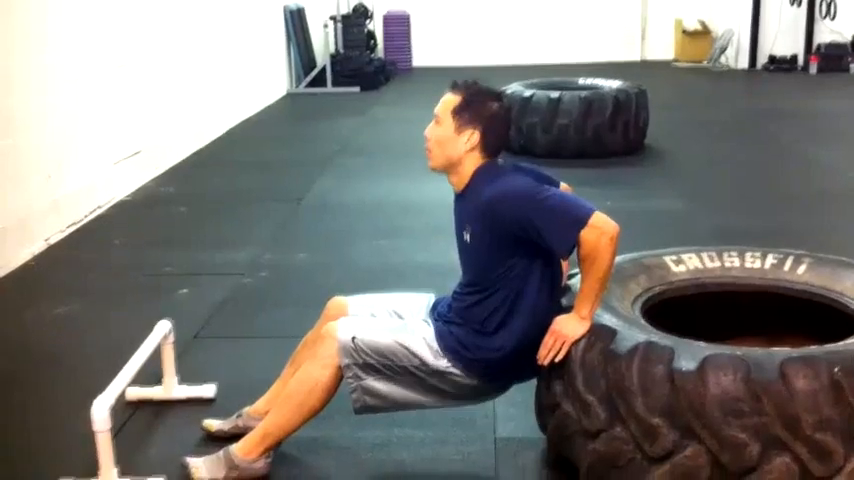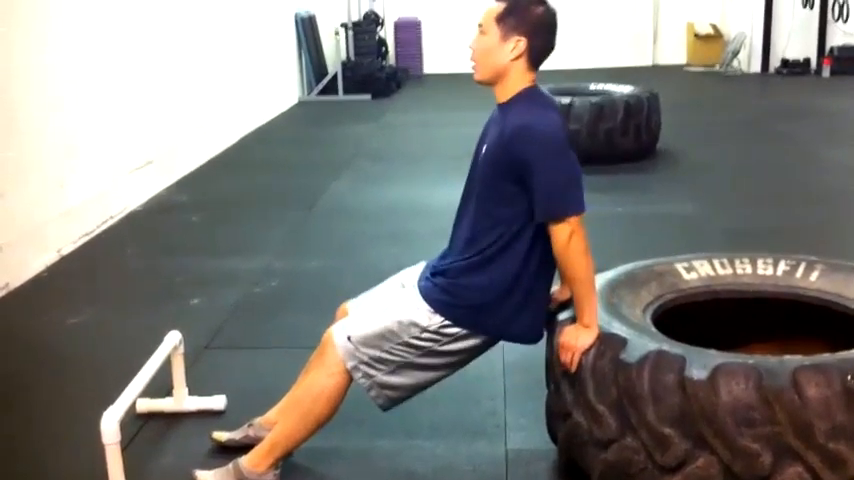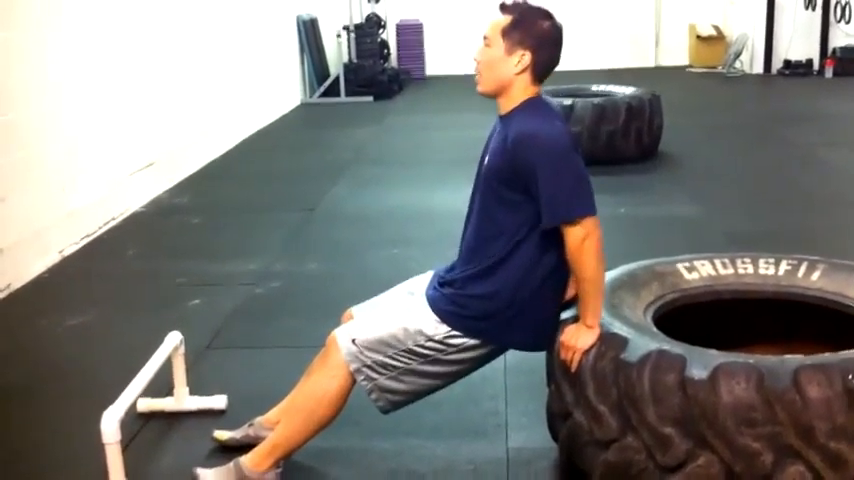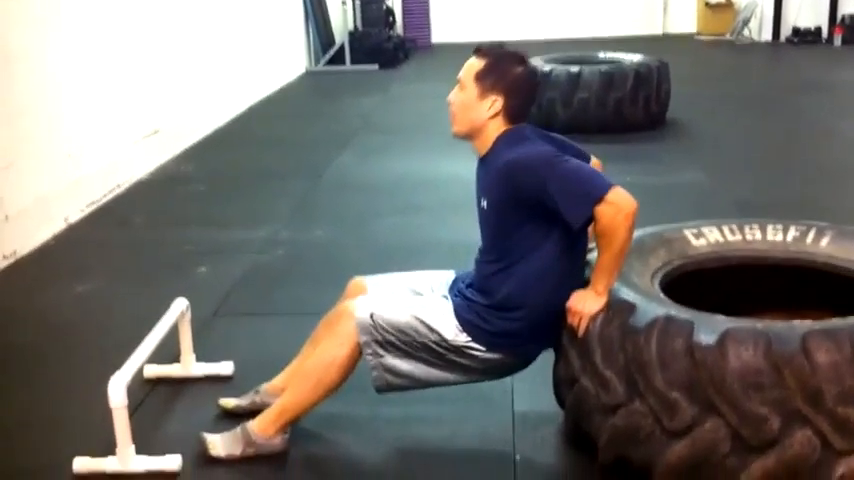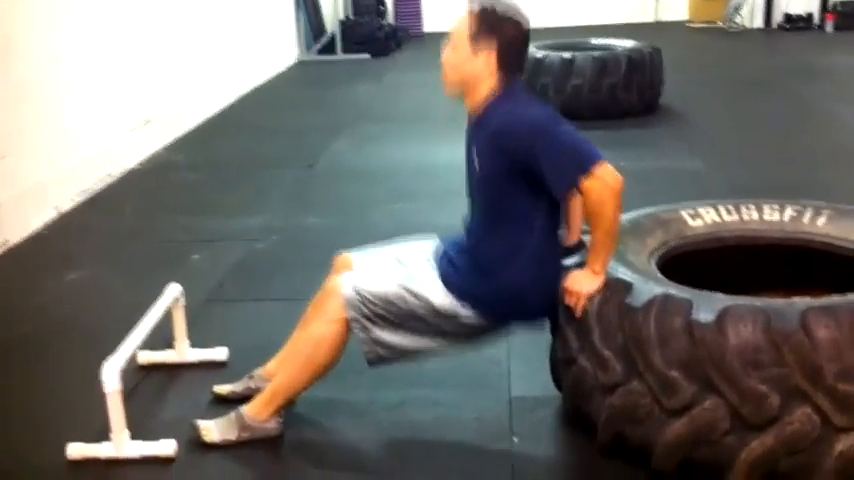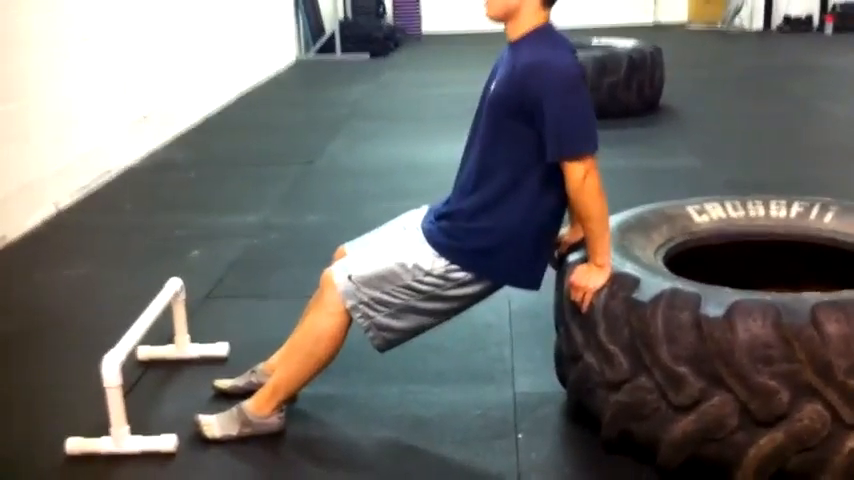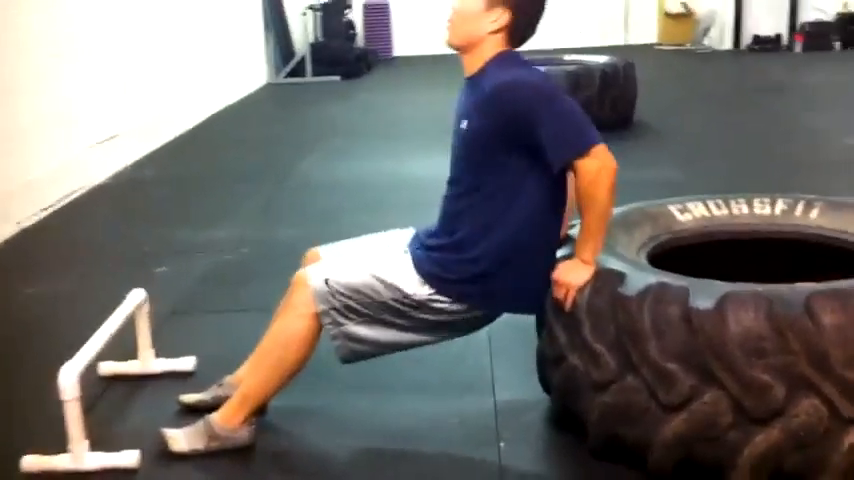
dt=0.5s
person 1, frame 1
left shoulder: (504, 196)
right shoulder: (486, 181)
left elbow: (602, 231)
right elbow: (562, 195)
left wrist: (580, 316)
right wrist: (549, 290)
left hip: (475, 351)
right hip: (458, 317)
left knee: (335, 339)
right knee: (337, 311)
right ankle: (258, 417)
person 1, frame 2
left shoulder: (534, 128)
right shoulder: (517, 114)
left elbow: (567, 228)
right elbow: (557, 214)
left wrist: (586, 324)
right wrist: (565, 288)
left hip: (468, 304)
right hip: (454, 276)
left knee: (341, 347)
right knee: (348, 319)
right ankle: (271, 426)
person 1, frame 3
left shoulder: (538, 137)
right shoulder: (519, 123)
left elbow: (583, 229)
right elbow: (558, 222)
left wrist: (588, 323)
right wrist: (555, 285)
left hip: (477, 313)
right hip: (463, 286)
left knee: (345, 347)
right knee: (352, 324)
right ankle: (270, 424)
person 1, frame 4
left shoulder: (523, 162)
right shoulder: (511, 148)
left elbow: (619, 207)
right elbow: (589, 166)
left wrist: (596, 291)
right wrist: (560, 263)
left hip: (494, 327)
right hip: (479, 294)
left knee: (353, 318)
right knee: (359, 290)
left ankle: (264, 432)
right ankle: (276, 392)
person 1, frame 5
left shoulder: (516, 122)
right shoulder: (498, 110)
left elbow: (604, 181)
right elbow: (569, 166)
left wrist: (593, 270)
right wrist: (567, 237)
left hip: (484, 289)
right hip: (466, 260)
left knee: (341, 295)
right knee: (345, 267)
left ankle: (259, 415)
right ankle: (272, 376)
person 1, frame 6
left shoulder: (548, 65)
right shoulder: (525, 51)
left elbow: (580, 168)
right elbow: (570, 152)
left wrist: (598, 263)
right wrist: (575, 231)
left hip: (473, 250)
right hip: (453, 222)
left knee: (339, 287)
right knee: (346, 261)
left ankle: (260, 409)
right ankle: (274, 371)
person 1, frame 7
left shoulder: (514, 89)
right shoulder: (488, 83)
left elbow: (598, 164)
right elbow: (560, 158)
left wrist: (583, 260)
right wrist: (548, 237)
left hip: (461, 280)
right hip: (442, 252)
left knee: (311, 288)
right knee: (317, 262)
left ankle: (229, 422)
right ankle: (243, 384)
